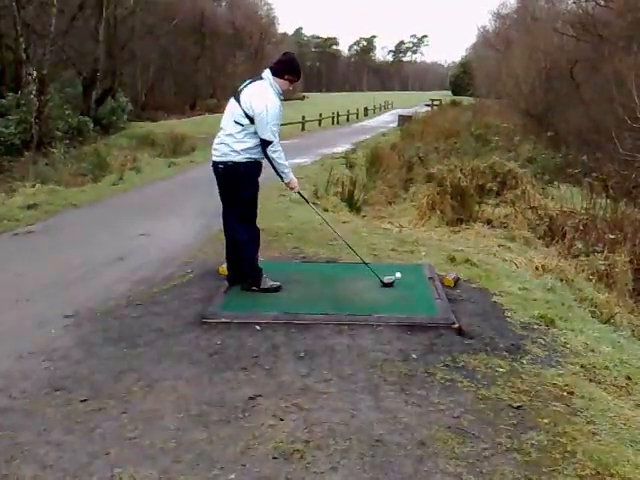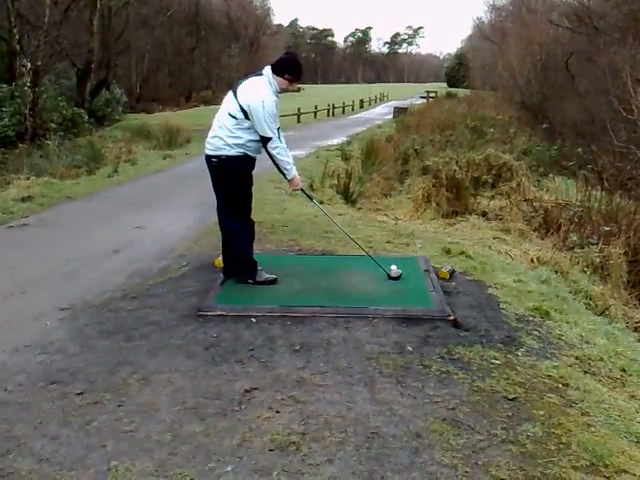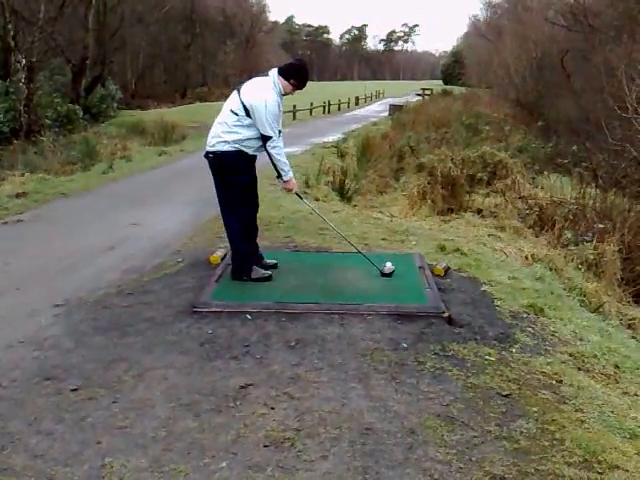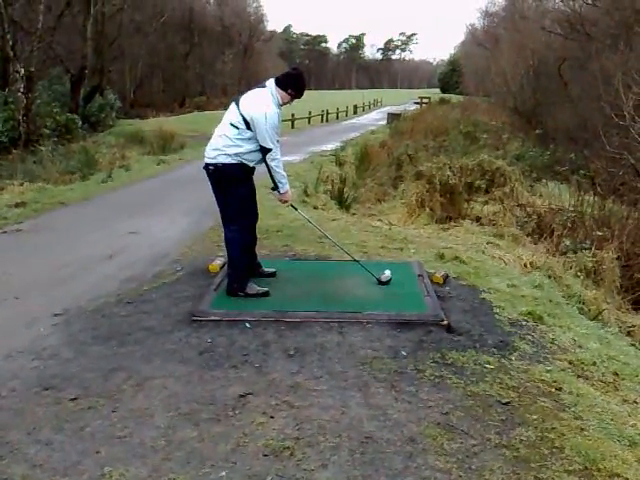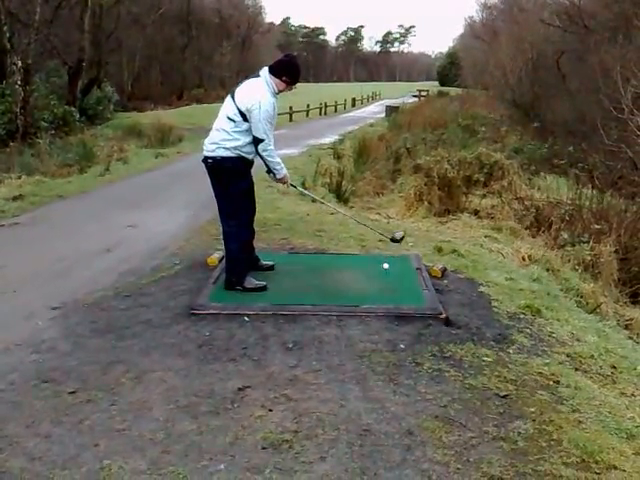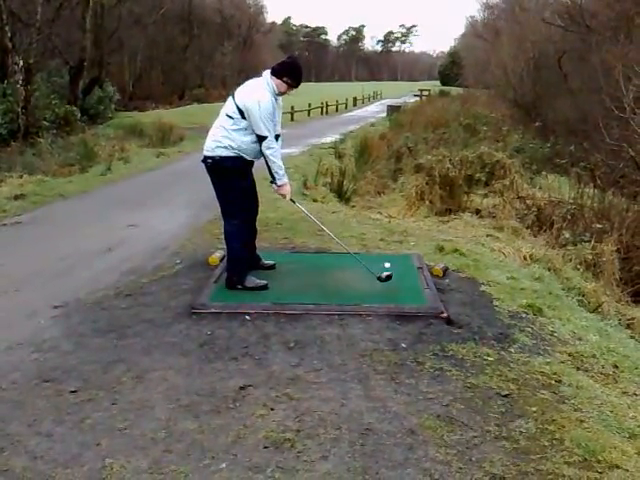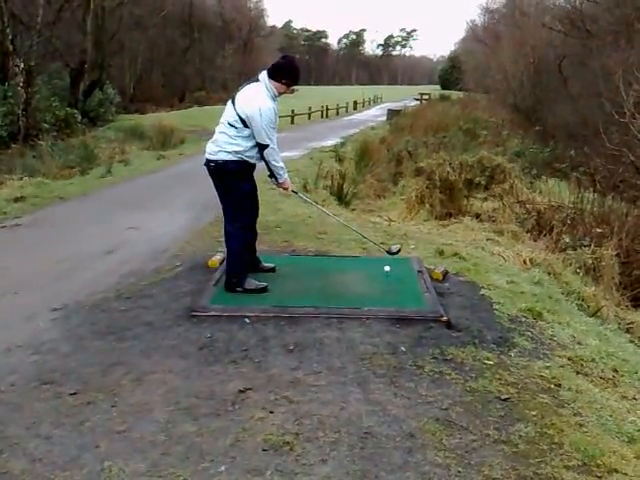
dt=0.7s
person 1, frame 1
left shoulder: (255, 85)
right shoulder: (267, 99)
right elbow: (270, 144)
right wrist: (287, 175)
left hip: (226, 159)
right hip: (238, 164)
left knee: (235, 219)
right knee: (245, 222)
left ankle: (237, 273)
right ankle: (251, 277)
person 1, frame 2
left shoulder: (258, 83)
right shoulder: (263, 95)
left elbow: (274, 133)
right elbow: (270, 141)
left wrist: (291, 165)
right wrist: (290, 173)
left hip: (224, 154)
right hip: (229, 157)
left knee: (232, 213)
right knee: (239, 215)
left ankle: (233, 266)
right ankle: (246, 271)
person 1, frame 3
left shoulder: (266, 85)
right shoulder: (266, 96)
left elbow: (274, 135)
right elbow: (271, 141)
left wrist: (285, 172)
right wrist: (287, 175)
left hip: (237, 152)
right hip: (228, 153)
left knee: (248, 207)
right knee: (239, 211)
left ankle: (252, 256)
right ankle: (243, 267)
person 1, frame 4
left shoulder: (261, 95)
right shoulder: (267, 109)
left elbow: (269, 148)
right elbow: (270, 153)
left wrist: (280, 184)
right wrist: (283, 187)
left hip: (230, 162)
right hip: (227, 166)
left knee: (247, 218)
right knee: (238, 223)
left ankle: (250, 265)
right ankle: (238, 282)
person 1, frame 5
left shoulder: (257, 85)
right shoulder: (262, 98)
left elbow: (261, 138)
right elbow: (263, 143)
left wrist: (275, 168)
right wrist: (280, 171)
left hip: (229, 156)
right hip: (226, 159)
left knee: (246, 212)
right knee: (236, 217)
left ankle: (248, 259)
right ankle: (236, 277)
person 1, frame 6
left shoulder: (268, 93)
right shoulder: (260, 97)
left elbow: (274, 138)
right elbow: (266, 143)
left wrist: (278, 176)
right wrist: (281, 180)
left hip: (236, 157)
right hip: (224, 159)
left knee: (249, 210)
right knee: (237, 216)
left ankle: (249, 258)
right ankle: (237, 276)
person 1, frame 7
left shoulder: (257, 88)
right shoulder: (262, 104)
left elbow: (267, 140)
right elbow: (267, 146)
left wrist: (277, 172)
right wrist: (281, 176)
left hip: (233, 160)
right hip: (228, 163)
left knee: (249, 213)
right knee: (238, 218)
left ankle: (249, 260)
right ankle: (236, 278)
